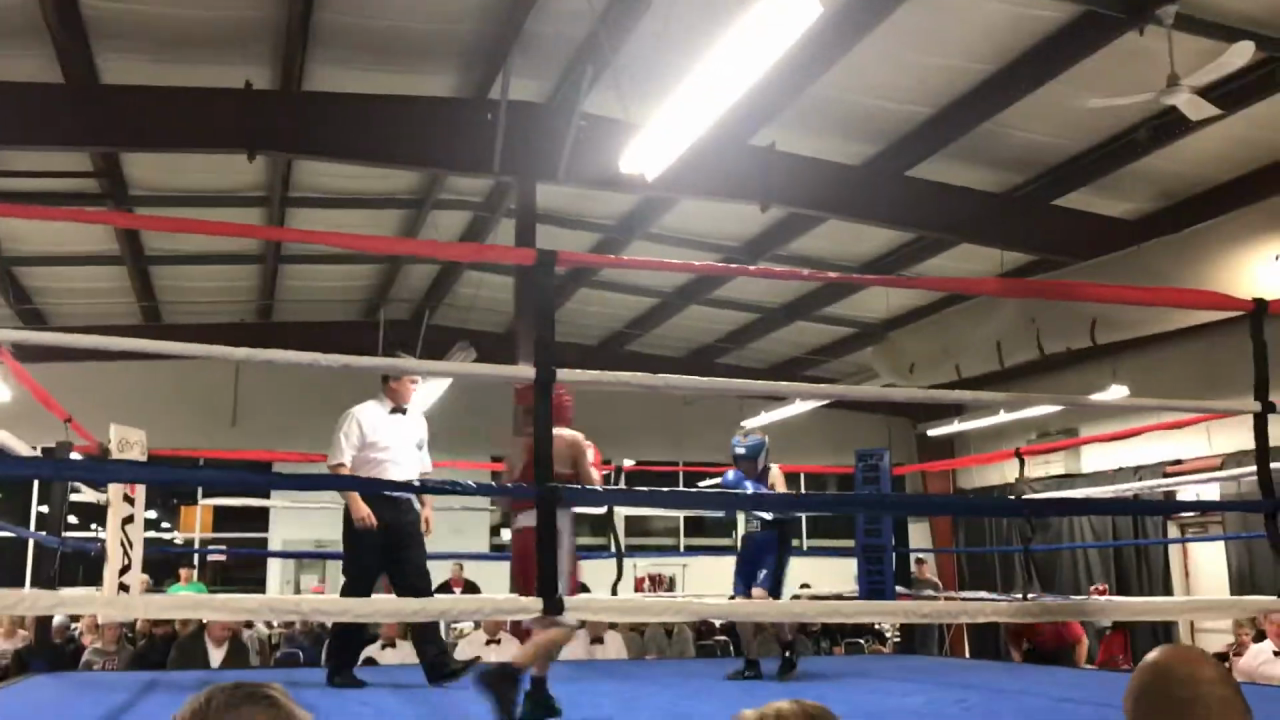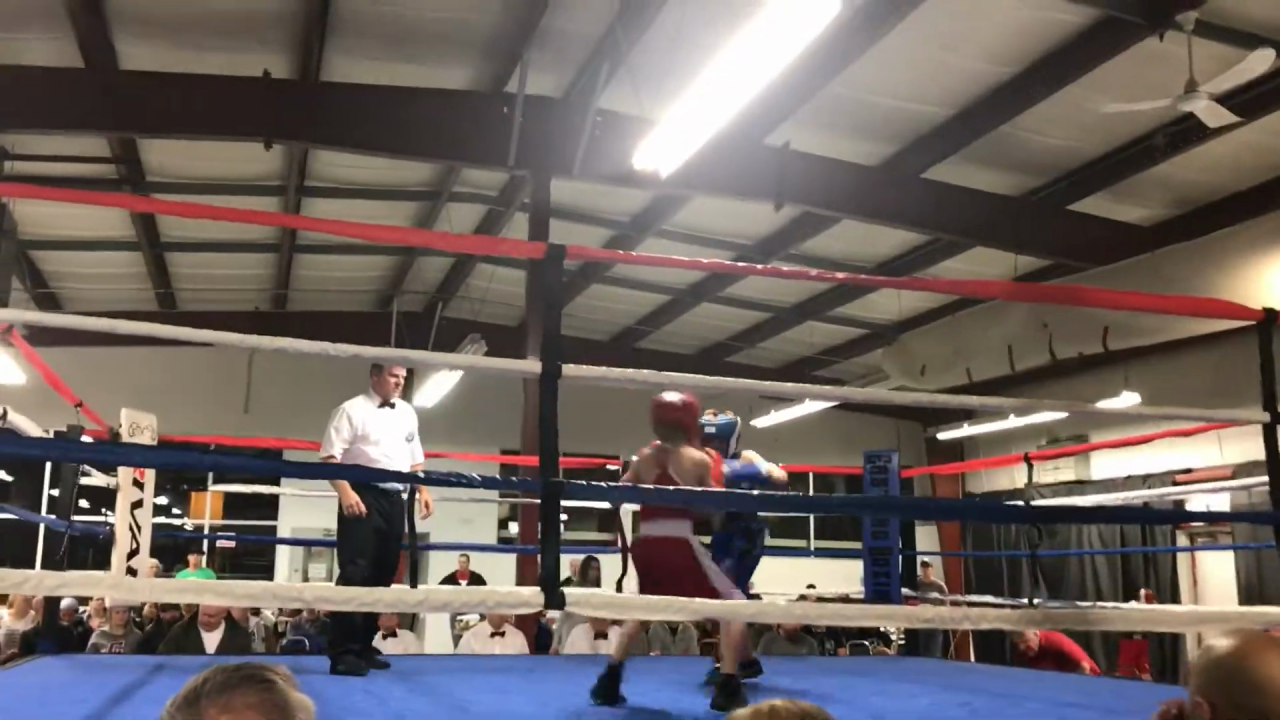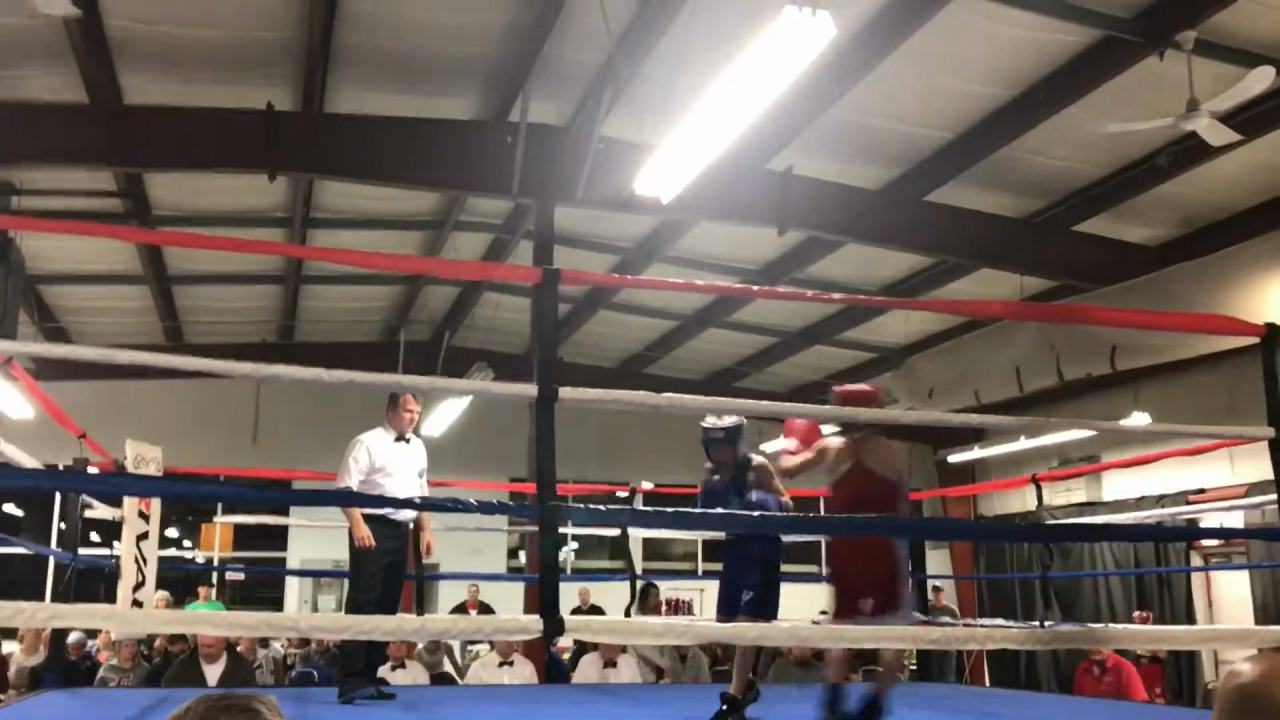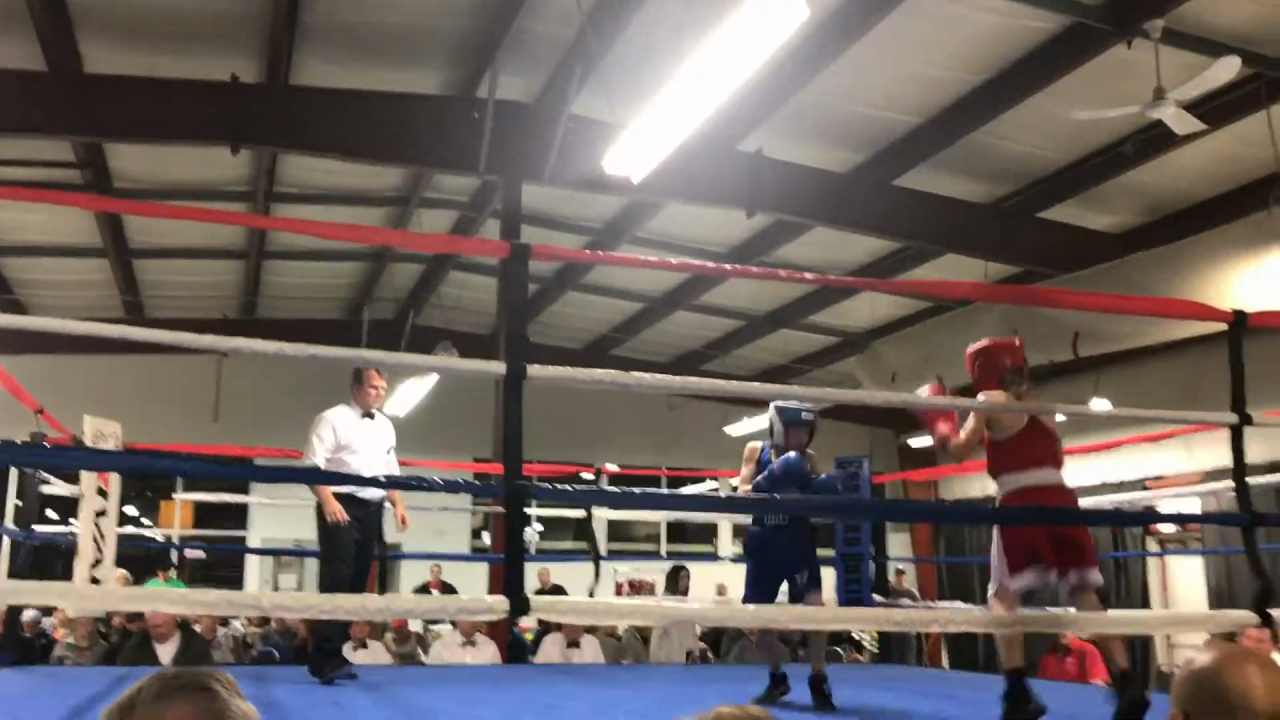
dt=0.5s
person 1, frame 1
left shoulder: (520, 446)
right shoulder: (572, 441)
right elbow: (592, 490)
right wrist: (591, 466)
left hip: (523, 533)
right hip: (552, 530)
left knee: (543, 620)
right knee: (559, 624)
right ankle: (506, 673)
person 1, frame 2
left shoulder: (647, 456)
right shoulder: (699, 459)
right wrist: (711, 471)
left hip: (646, 544)
right hip: (679, 544)
left ankle: (609, 680)
right ankle: (728, 686)
person 1, frame 3
left shoulder: (831, 446)
right shoulder: (892, 452)
left elbow: (786, 469)
right elbow: (901, 509)
left wrist: (794, 445)
left hip: (843, 542)
right hip: (880, 543)
left knee: (844, 626)
person 1, frame 4
left shoulder: (991, 403)
left elbow: (960, 450)
left wrist: (940, 424)
left hip: (1020, 501)
right hip: (1059, 497)
left knee: (1005, 596)
right knee: (1085, 597)
right ankle: (1127, 684)
person 2, frame 1
left shoulder: (417, 420)
right shoulder: (360, 416)
right elbow: (338, 464)
left wrist: (425, 506)
right wrist: (356, 504)
left hip: (403, 510)
right hip: (370, 511)
left knee: (417, 584)
right knee: (358, 587)
left ankle: (438, 664)
right ankle: (340, 667)
person 2, frame 2
left shoulder: (407, 413)
right shoulder: (352, 410)
left elbow: (414, 459)
right elbow: (330, 455)
left wrist: (423, 490)
right wrist: (345, 492)
left hip: (394, 500)
right hip: (362, 498)
left knee: (381, 577)
right knee: (353, 573)
left ankle: (362, 647)
right ankle: (343, 654)
person 2, frame 3
left shoulder: (418, 448)
right shoulder: (368, 442)
right elbow: (346, 487)
left wrist: (425, 530)
right wrist: (357, 524)
left hip: (400, 532)
right hip: (372, 529)
left knee: (387, 606)
right knee: (362, 600)
left ankle: (368, 678)
right ankle: (352, 679)
person 2, frame 4
left shoulder: (385, 426)
right shoulder: (333, 419)
right elbow: (312, 465)
left wrist: (398, 504)
right wrist: (327, 501)
left hip: (370, 511)
right hip: (341, 507)
left knee: (355, 585)
right knee: (337, 581)
left ankle: (326, 657)
right ankle: (328, 659)
person 3, frame 1
left shoulder: (773, 474)
right shoulder: (739, 478)
left hip: (774, 543)
right hip: (750, 543)
left knee: (760, 597)
left ankle: (787, 643)
right ankle: (751, 664)
person 3, frame 2
left shoulder: (745, 457)
left elbow: (780, 478)
left wrist: (761, 474)
left hip: (745, 534)
right hip: (723, 534)
left ankle: (742, 659)
right ankle: (749, 661)
person 3, frame 3
left shoulder: (757, 467)
right shoulder: (711, 473)
left elbow: (784, 501)
right elbow: (707, 511)
left wrist: (775, 509)
right wrist: (708, 499)
left hip: (761, 549)
right hip: (734, 550)
left knee: (746, 622)
right knee: (726, 622)
right ankle: (746, 684)
person 3, frame 4
left shoulder: (807, 460)
right shoulder: (755, 451)
right elbow: (743, 494)
left wrist: (822, 494)
right wrist: (770, 479)
left hip: (798, 538)
right hip: (764, 540)
left knee: (812, 605)
left ankle: (818, 680)
right ankle: (777, 678)
